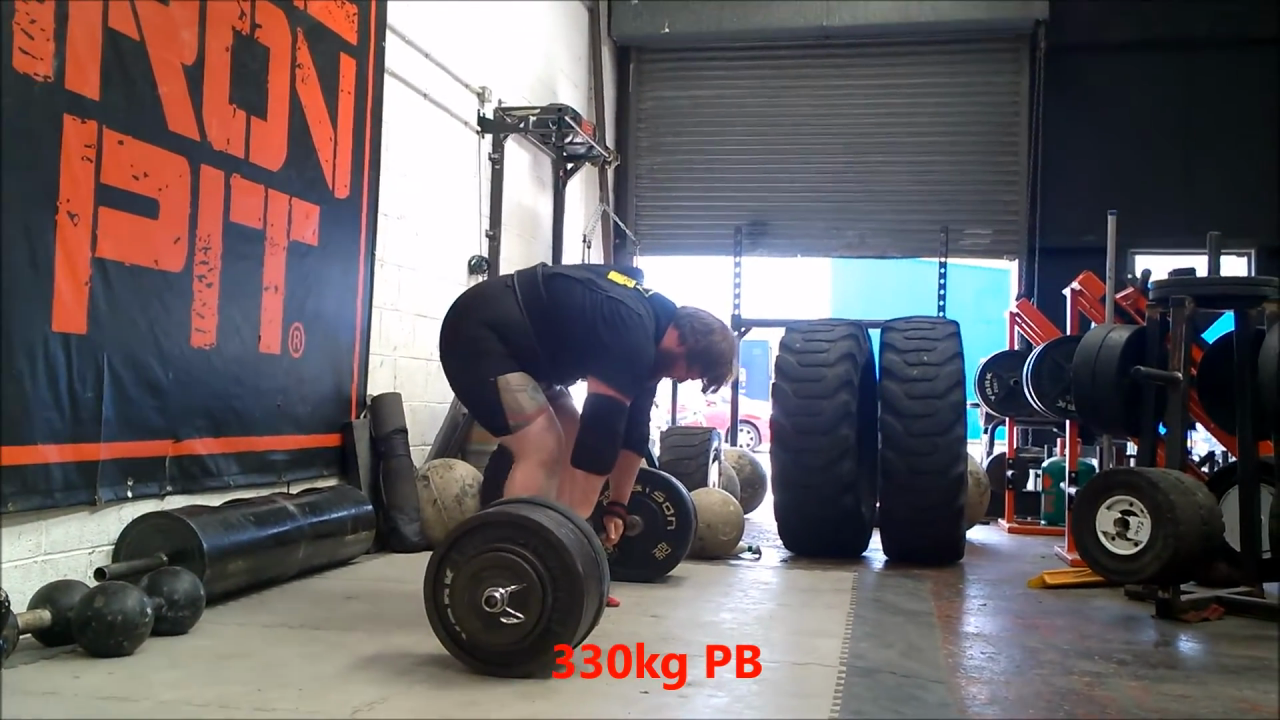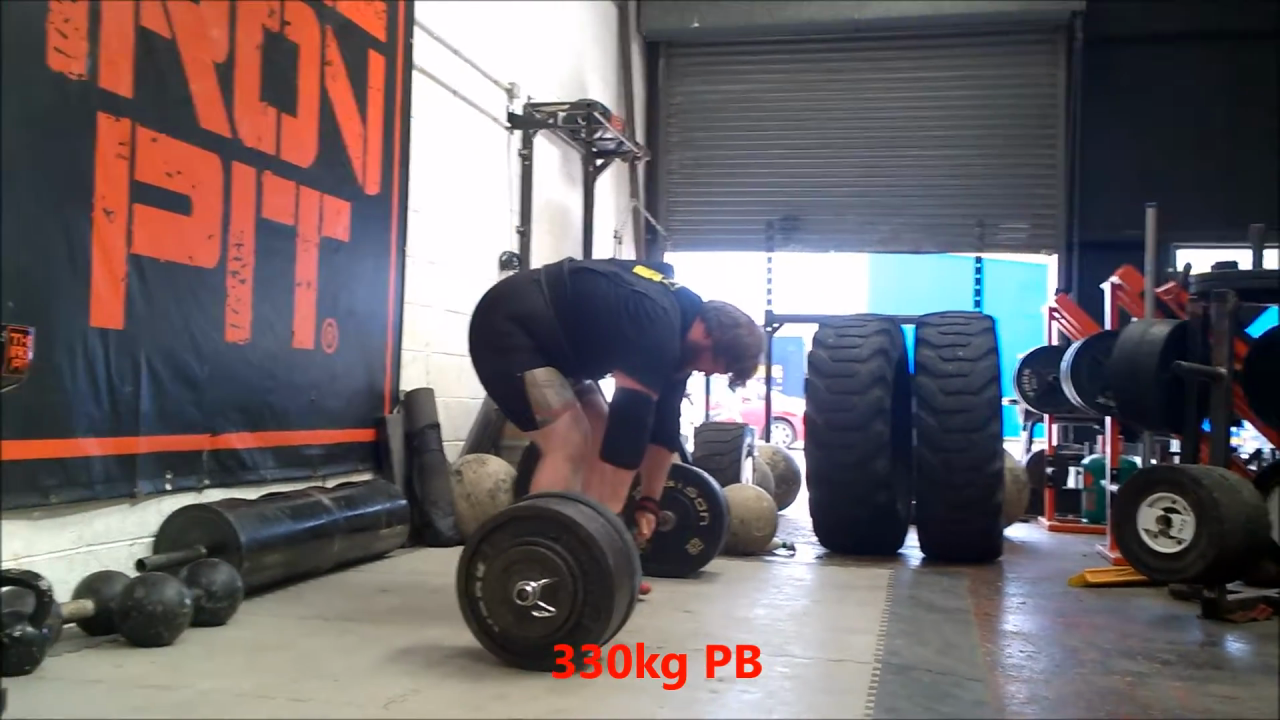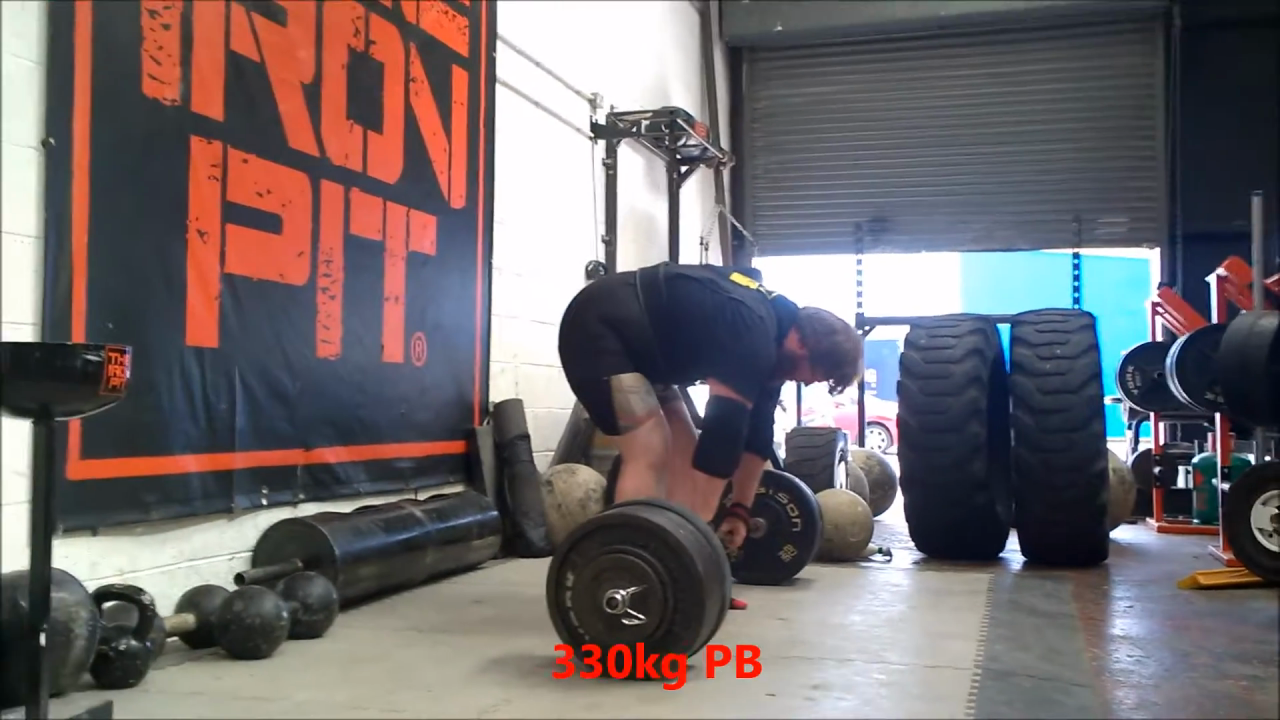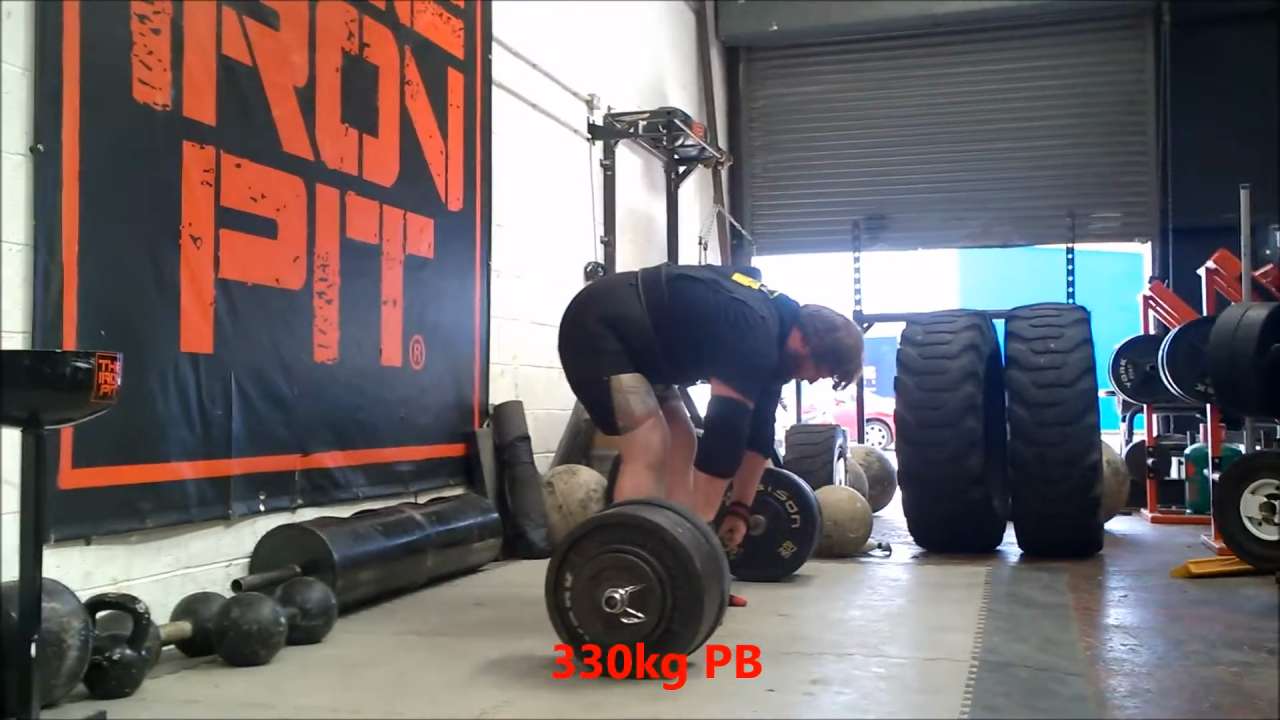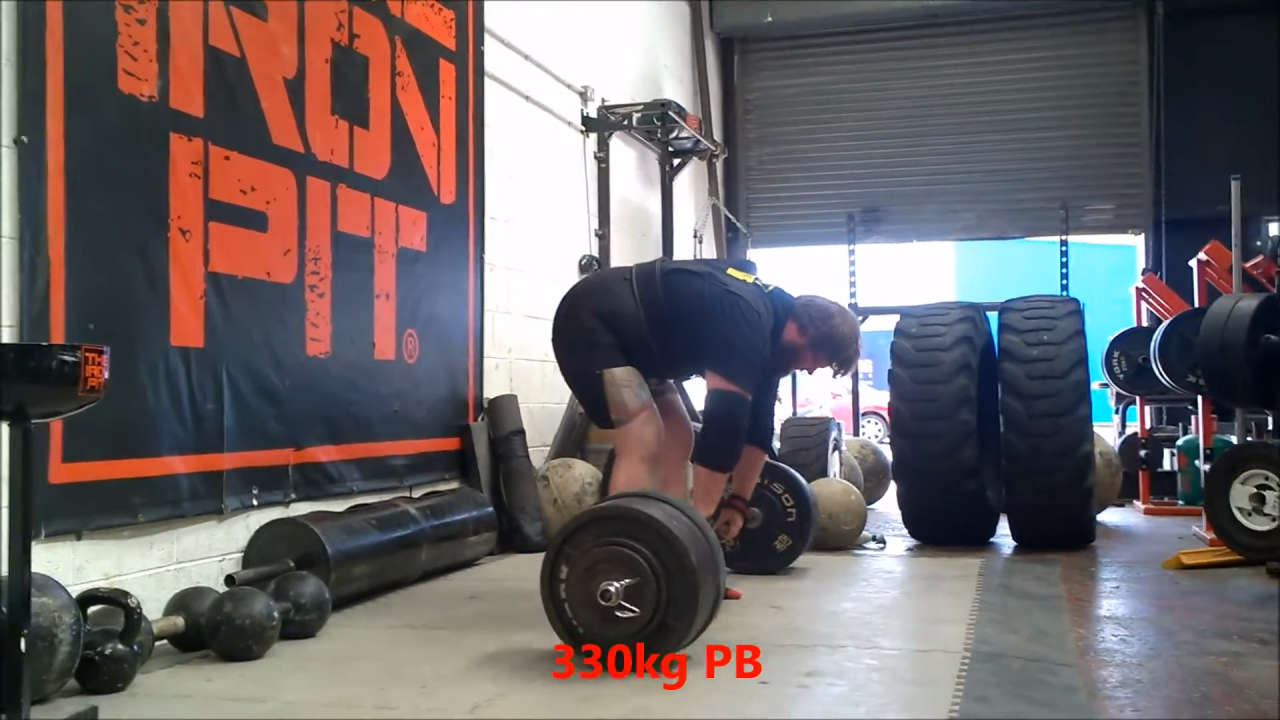
dt=0.2s
person 1, frame 1
left shoulder: (651, 332)
right shoulder: (629, 334)
left elbow: (634, 425)
right elbow: (602, 426)
left wrist: (617, 507)
left hip: (520, 343)
right hip: (480, 333)
left knee: (571, 446)
right knee: (542, 450)
person 1, frame 2
left shoulder: (678, 327)
right shoulder: (656, 327)
left elbow: (664, 419)
right elbow: (630, 419)
left wrist: (649, 502)
left hip: (548, 338)
right hip: (509, 327)
left knee: (599, 441)
right knee: (568, 446)
person 1, frame 3
left shoulder: (772, 334)
right shoulder: (751, 336)
left elbow: (757, 428)
right elbow: (723, 428)
left wrist: (740, 510)
left hip: (635, 342)
right hip: (599, 330)
left knee: (682, 451)
right knee: (650, 454)
person 1, frame 4
left shoulder: (773, 336)
right shoulder: (753, 334)
left elbow: (758, 426)
right elbow: (725, 428)
left wrist: (740, 507)
left hip: (634, 344)
right hip: (598, 329)
left knee: (680, 450)
right knee: (648, 453)
person 1, frame 5
left shoulder: (771, 327)
right shoulder: (746, 326)
left elbow: (756, 420)
right elbow: (723, 421)
left wrist: (739, 501)
right wrist: (702, 520)
left hip: (632, 337)
right hip: (592, 325)
left knee: (678, 443)
right knee: (643, 447)
